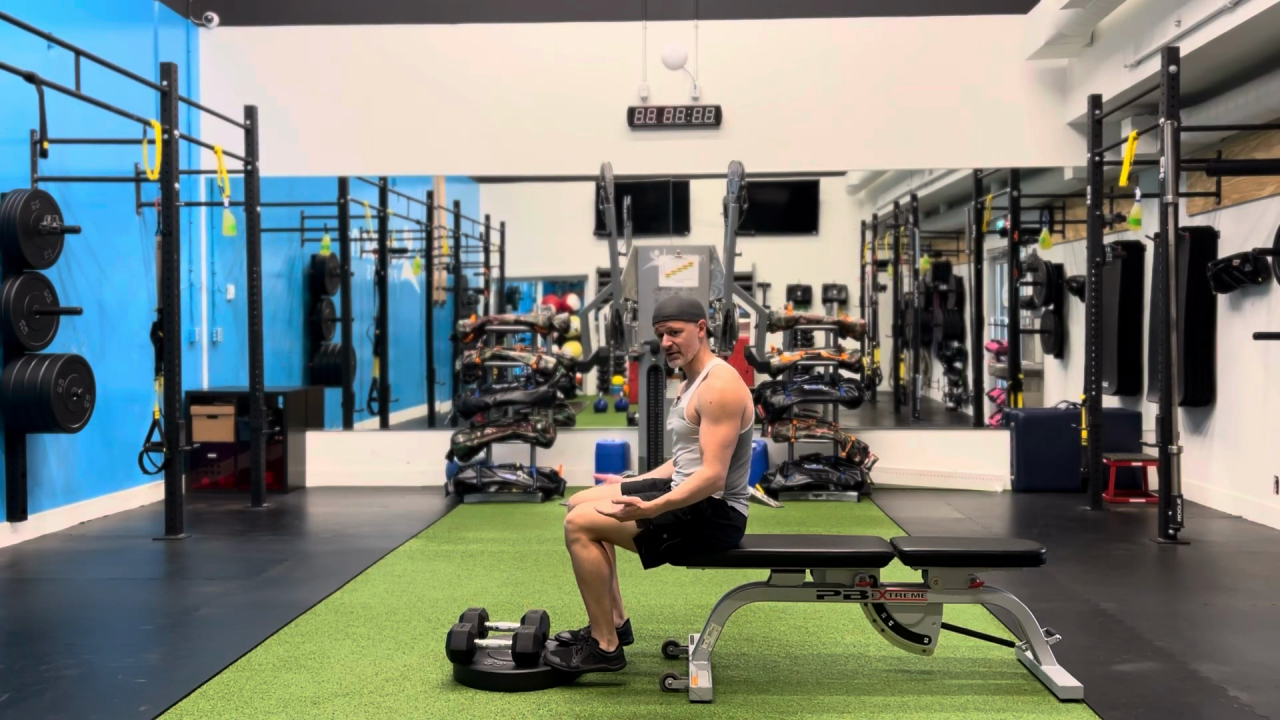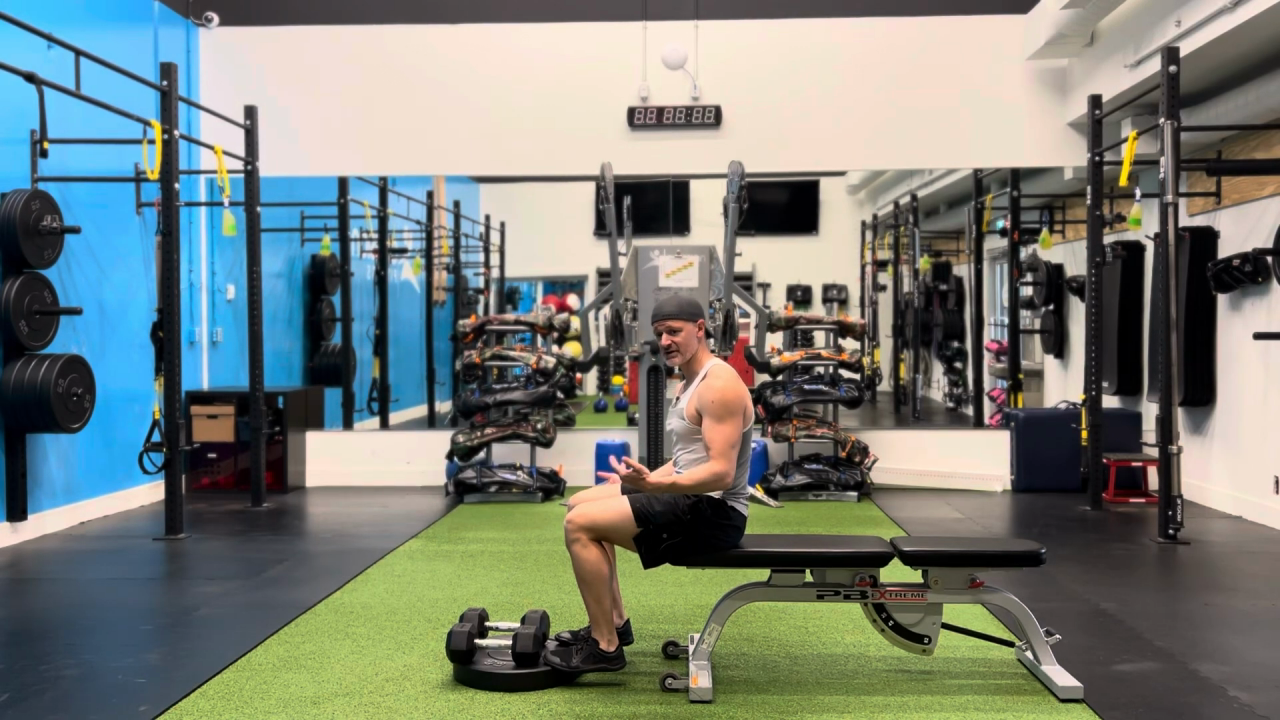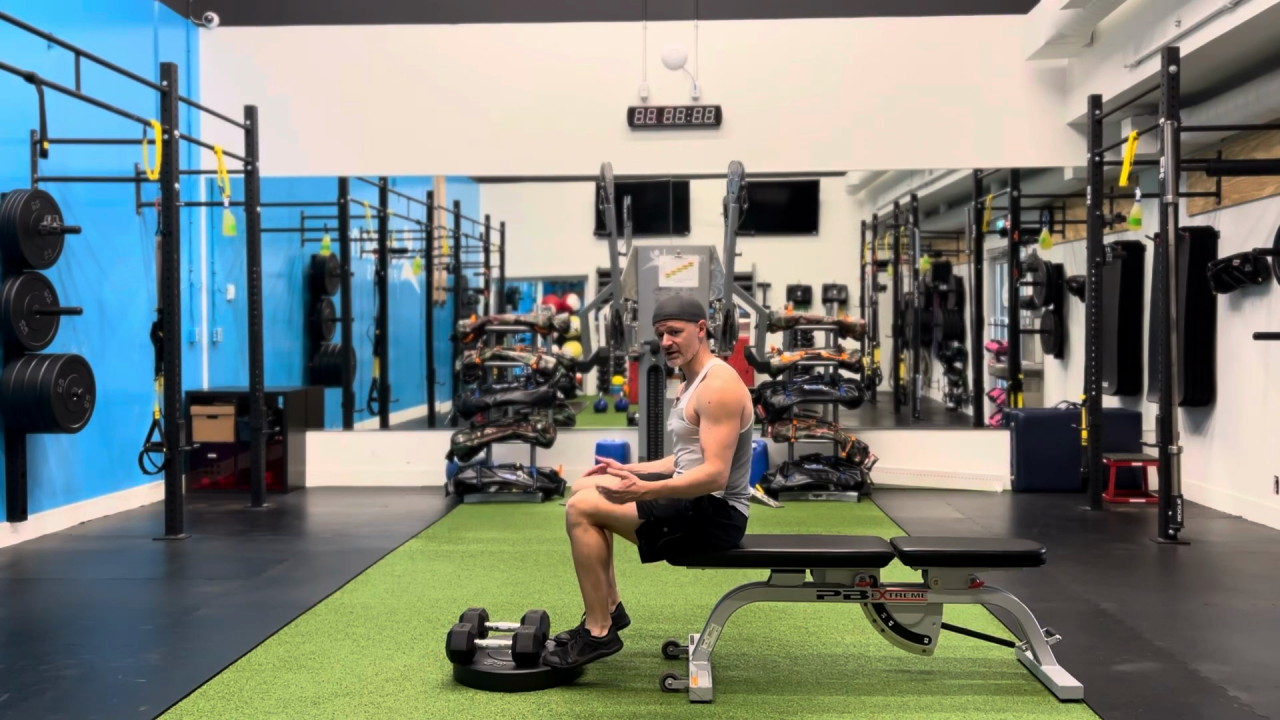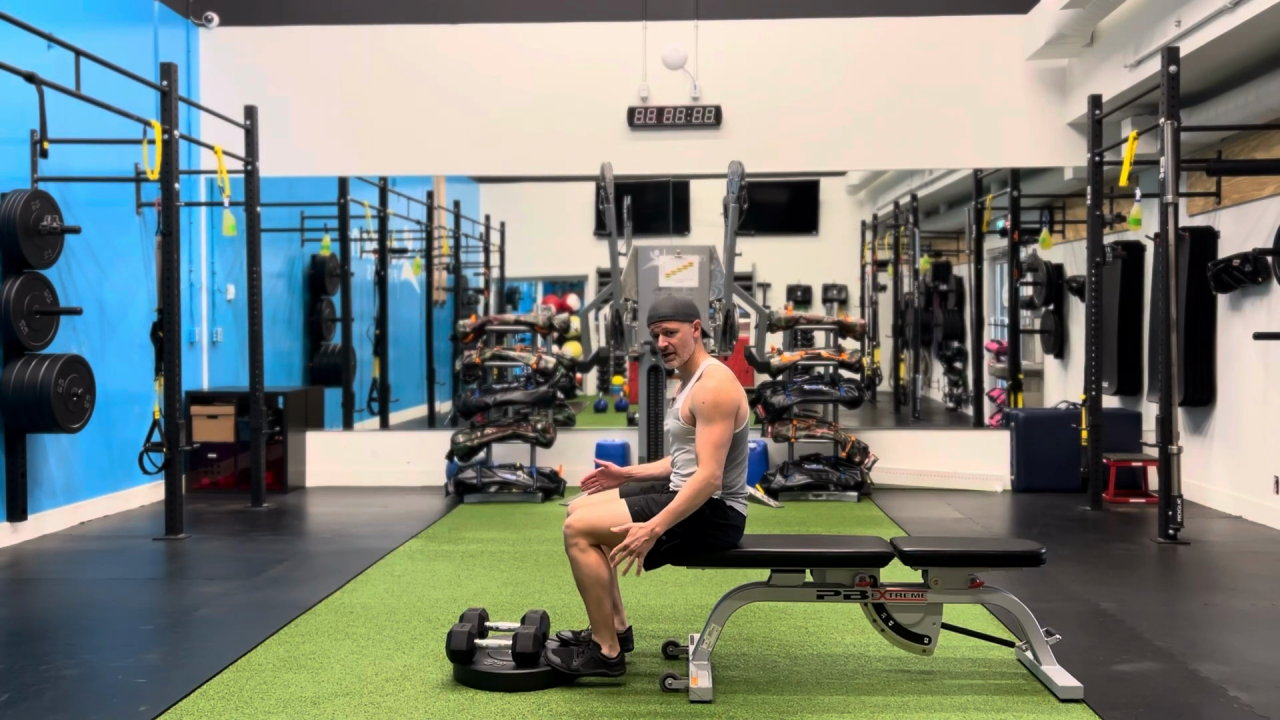
dt=0.4s
person 1, frame 1
left shoulder: (720, 386)
right shoulder: (693, 382)
left elbow: (713, 476)
left wrist: (649, 509)
right wrist: (631, 483)
left hip: (713, 513)
right hip: (692, 498)
left knee: (579, 524)
right knee: (580, 504)
left ankle: (605, 646)
right ankle: (614, 623)
person 1, frame 2
left shoulder: (719, 385)
right shoulder: (691, 383)
left elbow: (722, 472)
left wrist: (651, 484)
right wrist: (637, 481)
left hip: (712, 512)
right hip: (693, 500)
left knee: (580, 524)
right knee: (580, 504)
left ankle: (605, 646)
right ankle: (614, 623)
person 1, frame 3
left shoulder: (719, 386)
right shoulder: (692, 384)
left elbow: (715, 475)
left wrist: (644, 490)
right wrist: (629, 470)
left hip: (715, 512)
right hip: (696, 500)
left knee: (582, 509)
right knee: (582, 491)
left ankle: (598, 632)
right ankle: (608, 610)
person 1, frame 4
left shoulder: (714, 386)
right shoulder: (691, 382)
left elbow: (709, 477)
left wrist: (653, 529)
right wrist: (628, 474)
left hip: (712, 512)
right hip: (687, 496)
left knee: (579, 529)
right knee: (579, 509)
left ankle: (606, 650)
right ankle: (614, 627)
